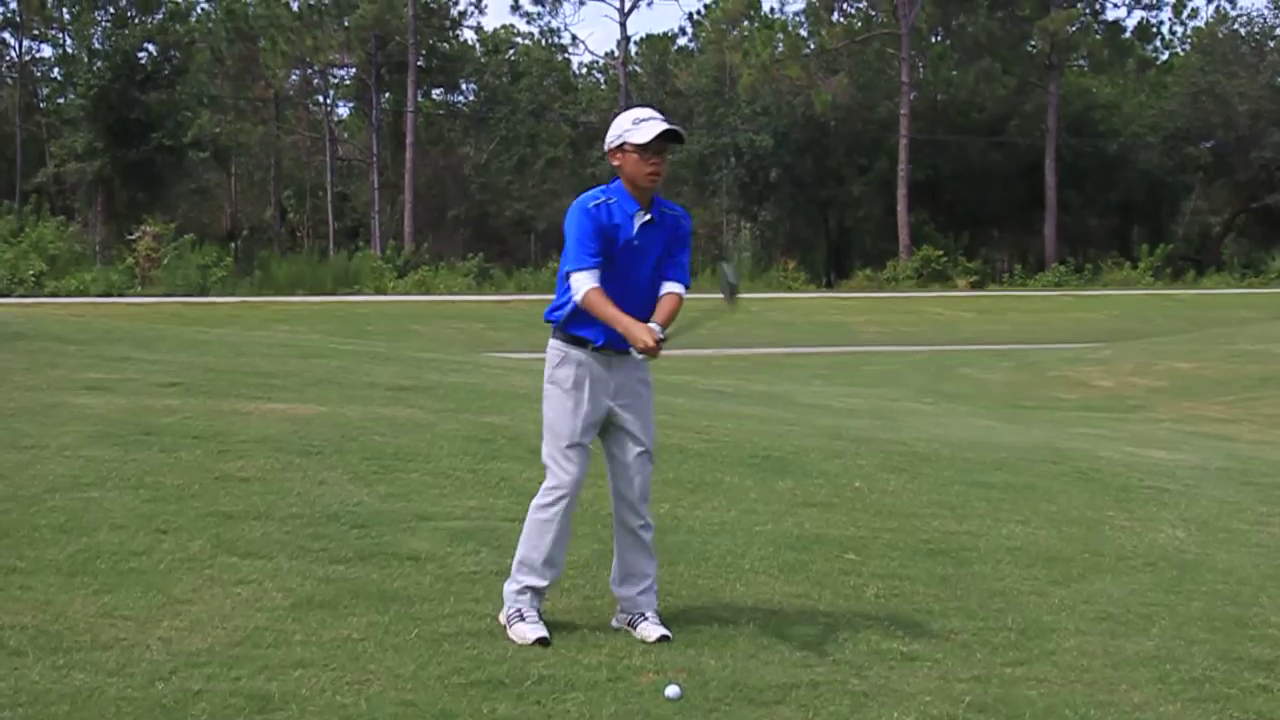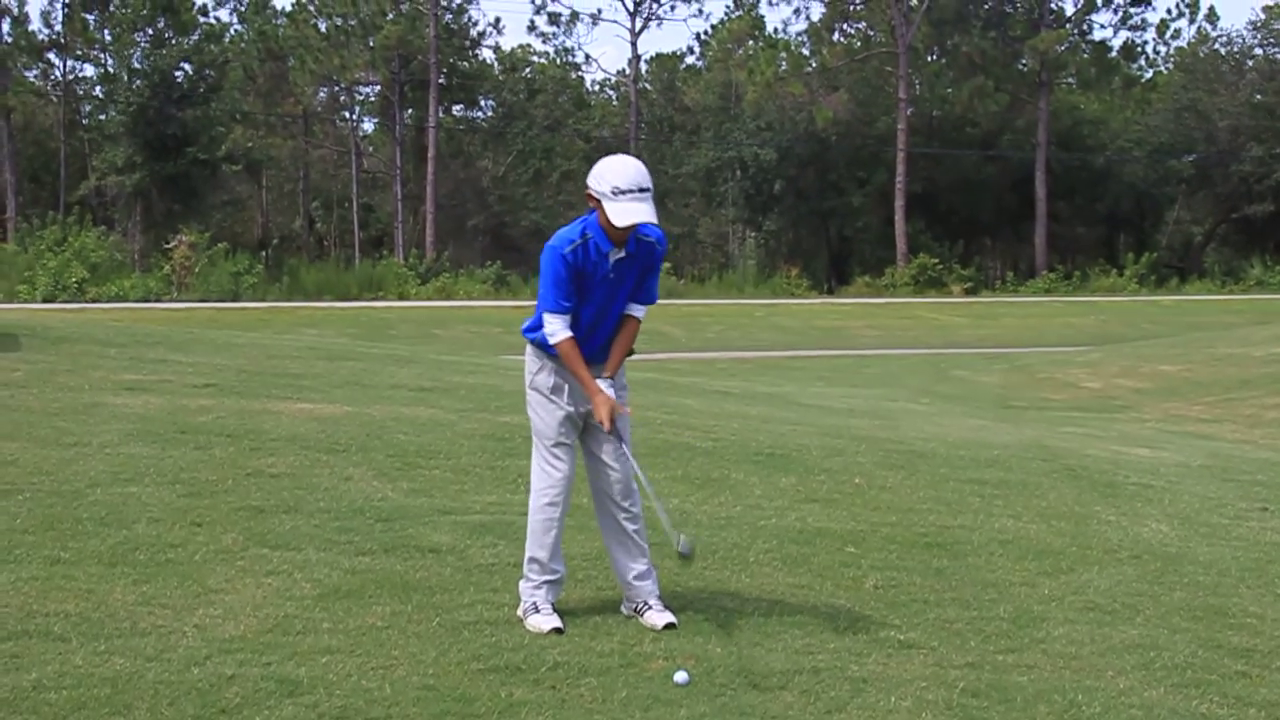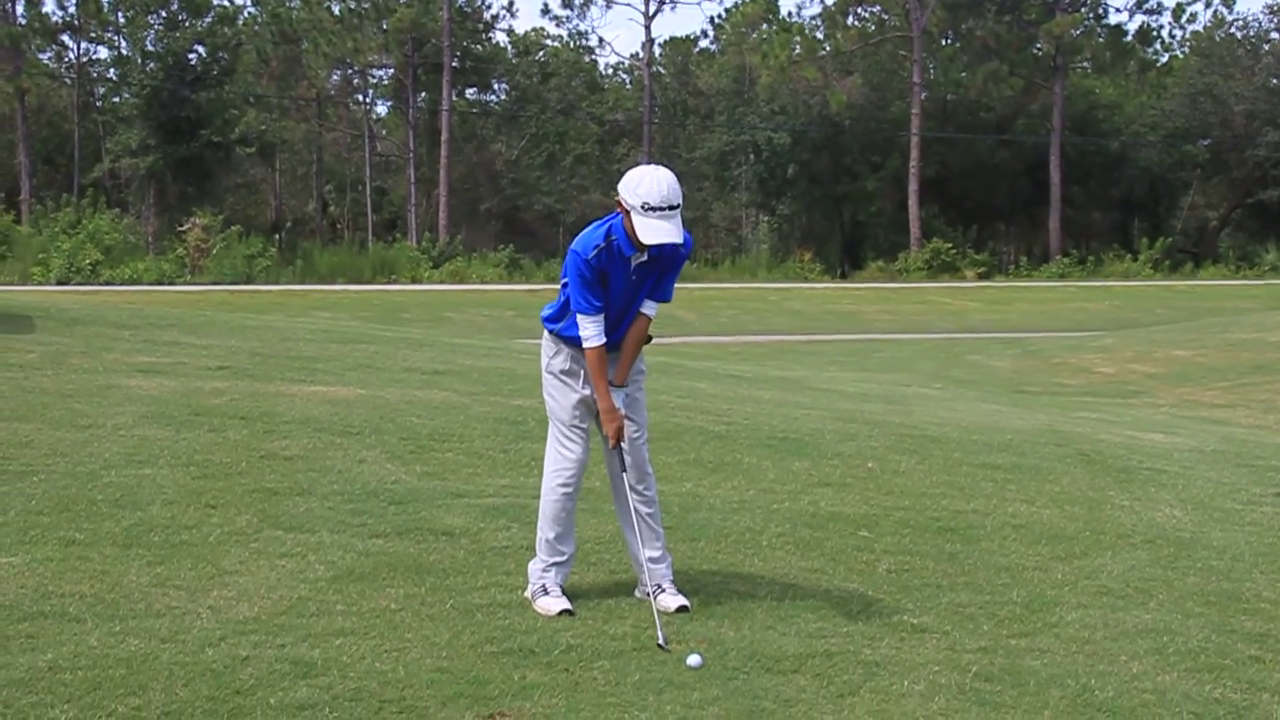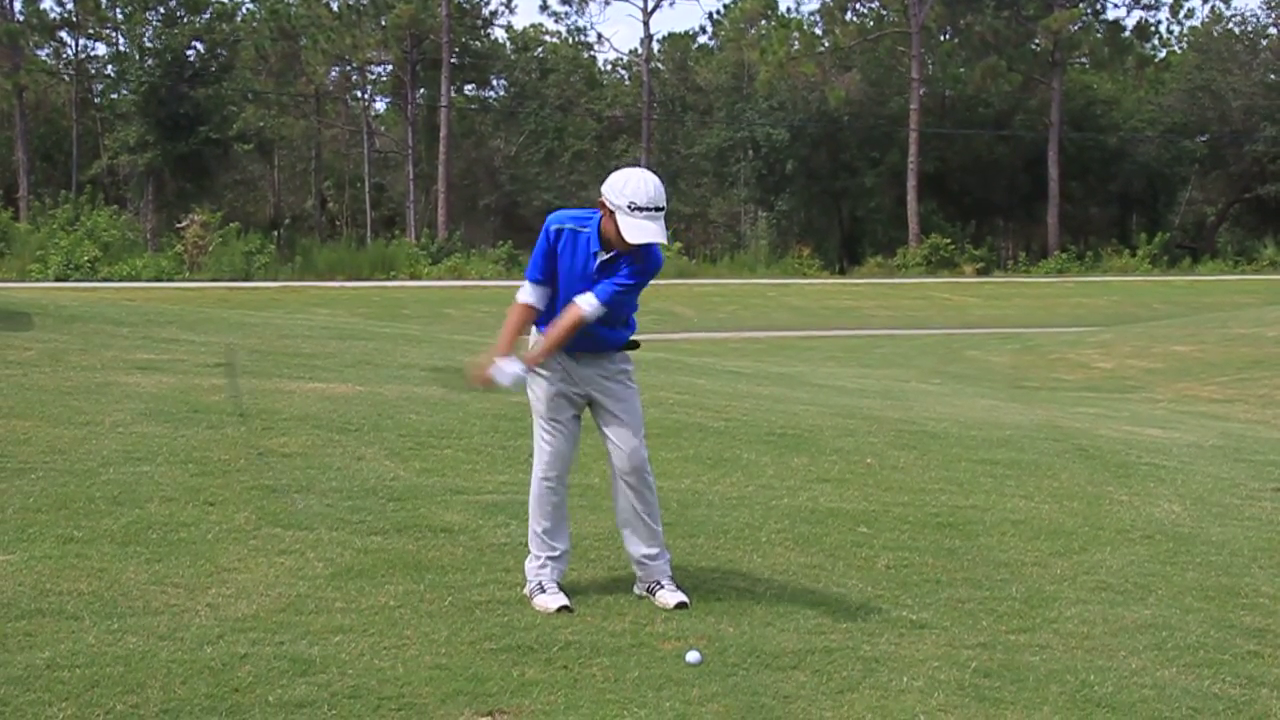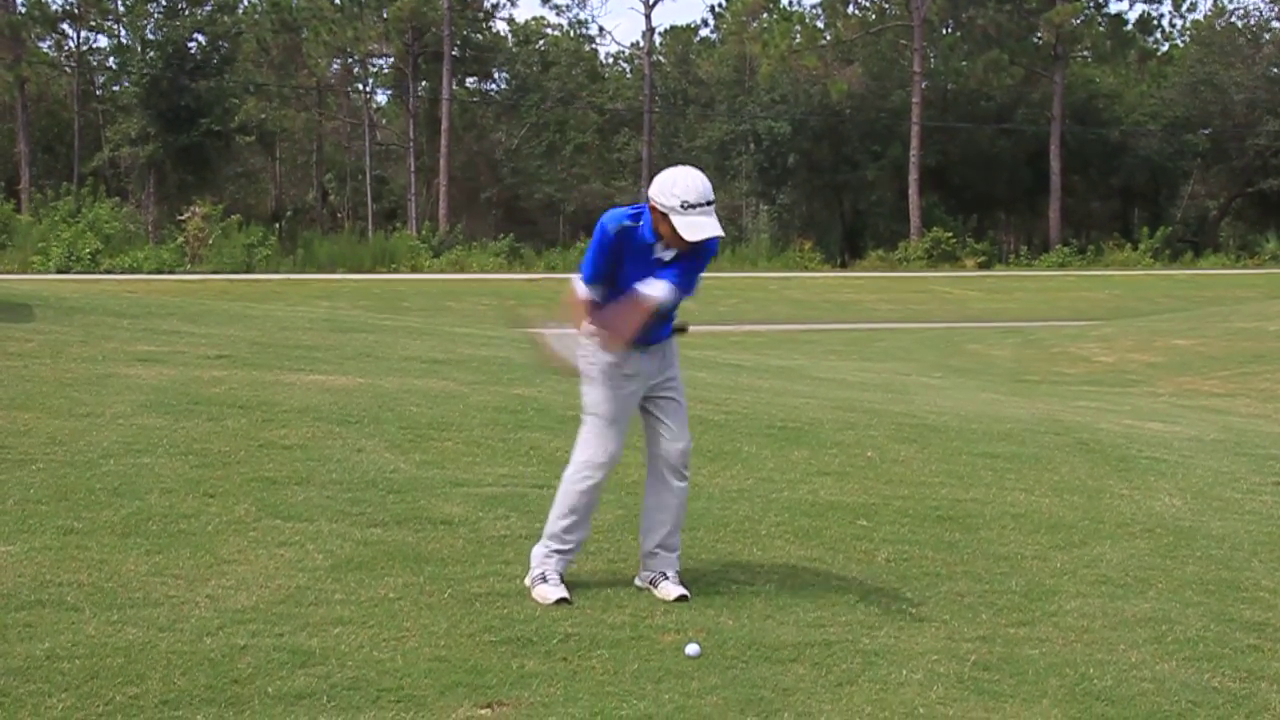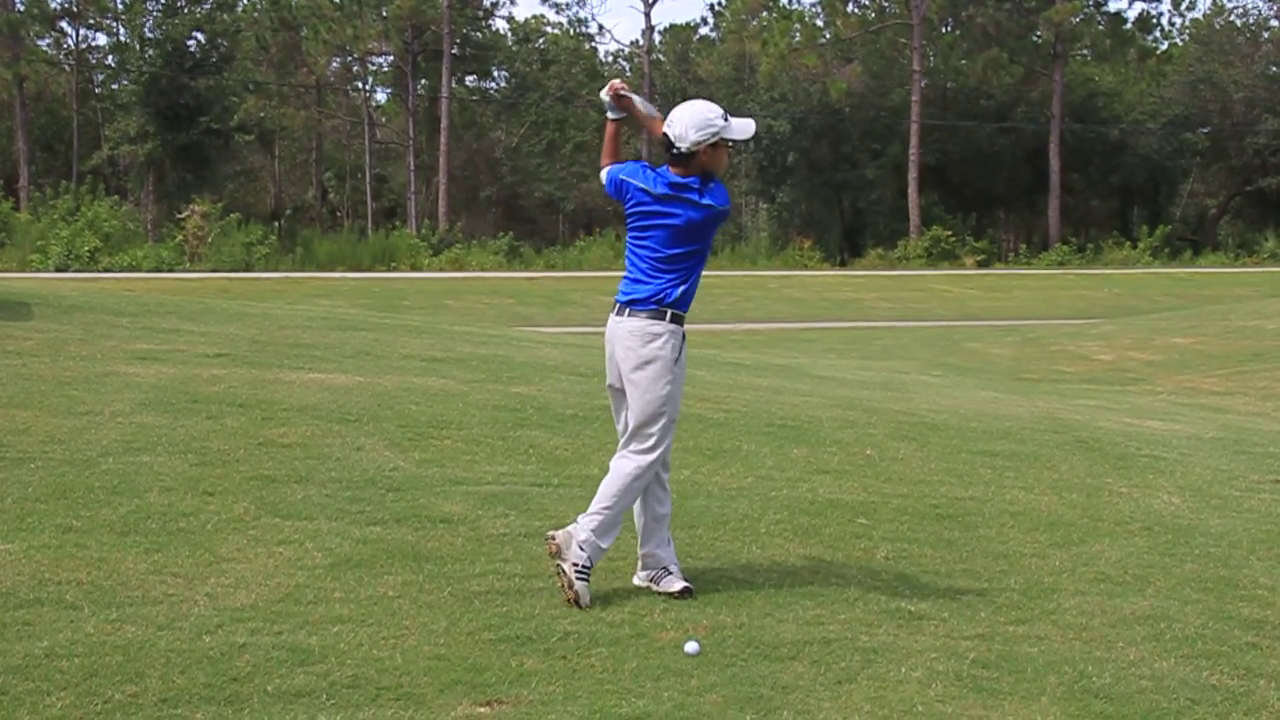
dt=0.7s
person 1, frame 1
left shoulder: (676, 222)
right shoulder: (589, 210)
left elbow: (673, 287)
right elbow: (585, 289)
left wrist: (655, 330)
right wrist: (632, 327)
left hip: (629, 365)
right hip: (575, 358)
left knee: (635, 486)
right knee: (565, 479)
left ankle: (635, 603)
right ankle: (521, 600)
person 1, frame 2
left shoulder: (651, 244)
right shoulder: (563, 248)
left elbow: (633, 314)
right elbow: (558, 330)
left wrist: (607, 382)
right wrist: (593, 393)
left hip: (606, 367)
right hip: (553, 369)
left knee: (619, 480)
right knee: (553, 480)
left ankle: (640, 590)
right ankle: (536, 595)
person 1, frame 3
left shoulder: (675, 246)
right shoulder: (588, 250)
left elbow: (644, 315)
right elbow: (590, 334)
left wrist: (618, 387)
right wrist: (605, 405)
left hip: (624, 357)
right hip: (570, 355)
left knee: (636, 464)
right knee: (568, 462)
left ankle: (656, 576)
right ankle: (546, 577)
person 1, frame 4
left shoulder: (644, 261)
right shoulder: (561, 227)
left elbow: (583, 312)
right elbow: (530, 294)
left wrist: (525, 365)
right wrist: (500, 353)
left hip: (609, 363)
right hip: (554, 361)
left knee: (632, 463)
right knee: (551, 465)
left ankle: (654, 573)
right ankle: (543, 574)
person 1, frame 5
left shoulder: (702, 245)
right shoulder: (617, 225)
left elbow: (649, 301)
right elbow: (585, 291)
left wrist: (612, 325)
right wrist: (591, 330)
left hip: (657, 352)
right hip: (611, 354)
left knee: (673, 457)
right knee: (596, 456)
left ankle: (658, 567)
right ankle: (547, 565)
person 1, frame 6
left shoulder: (637, 181)
right shoulder: (713, 204)
left elbow: (607, 168)
right elbow: (672, 140)
left wrist: (615, 114)
right wrist: (637, 108)
left hip: (625, 325)
right hip: (655, 333)
left knee: (648, 452)
right knee: (644, 452)
left ankle: (655, 563)
right ankle: (580, 542)
